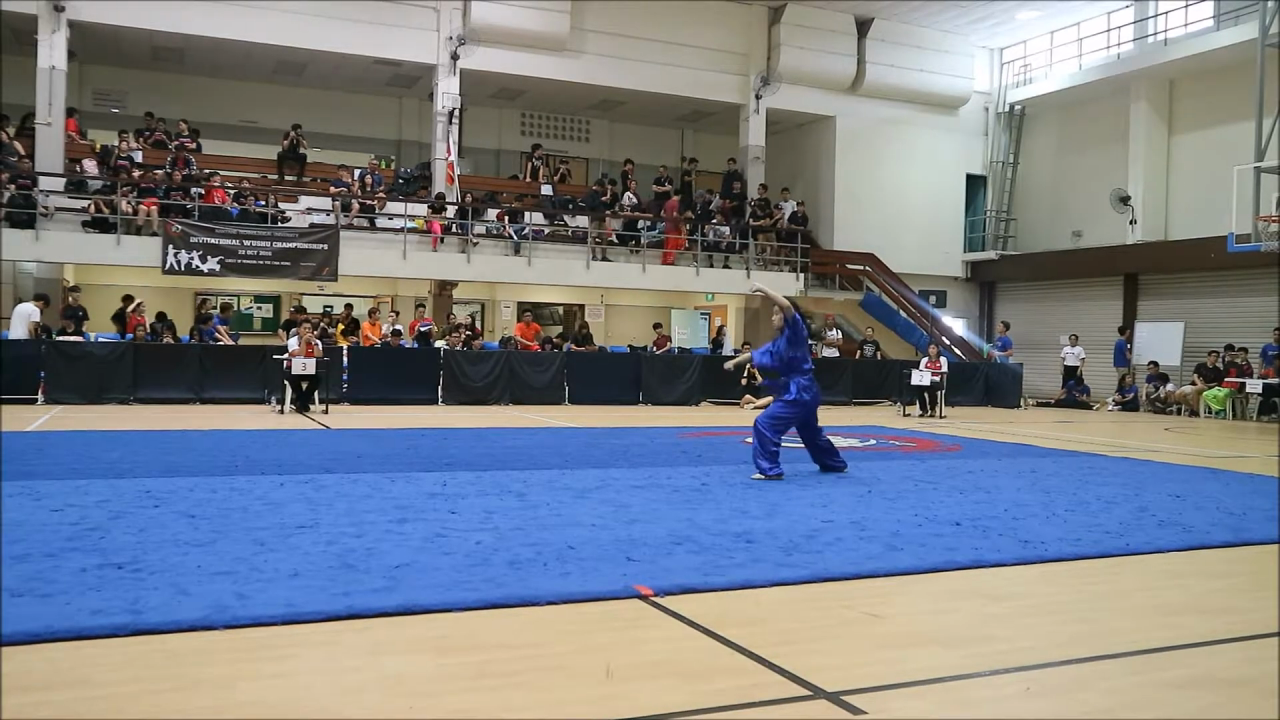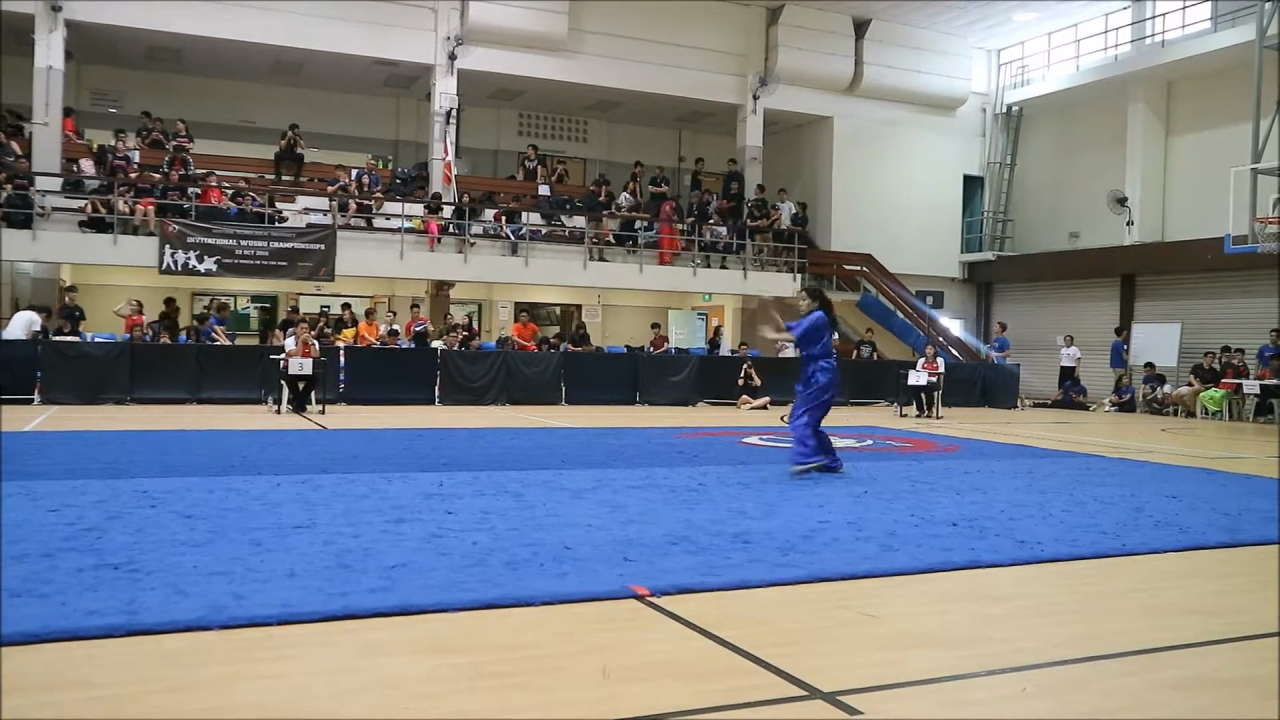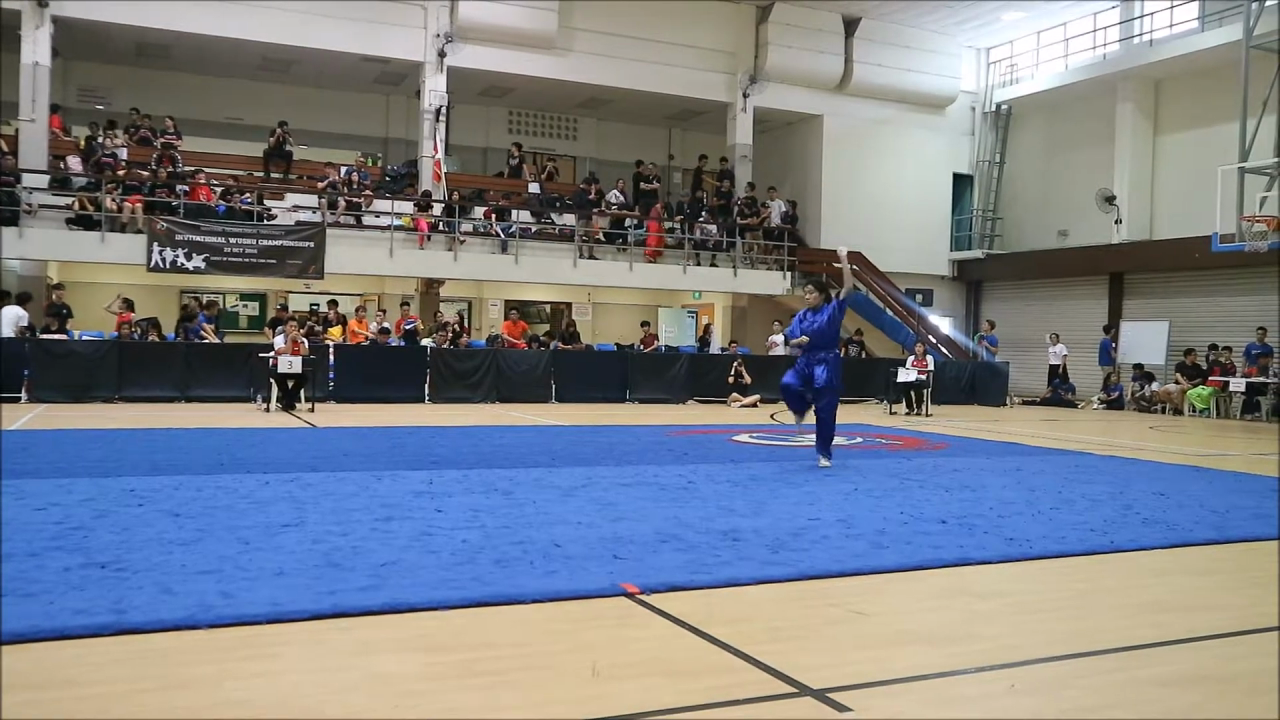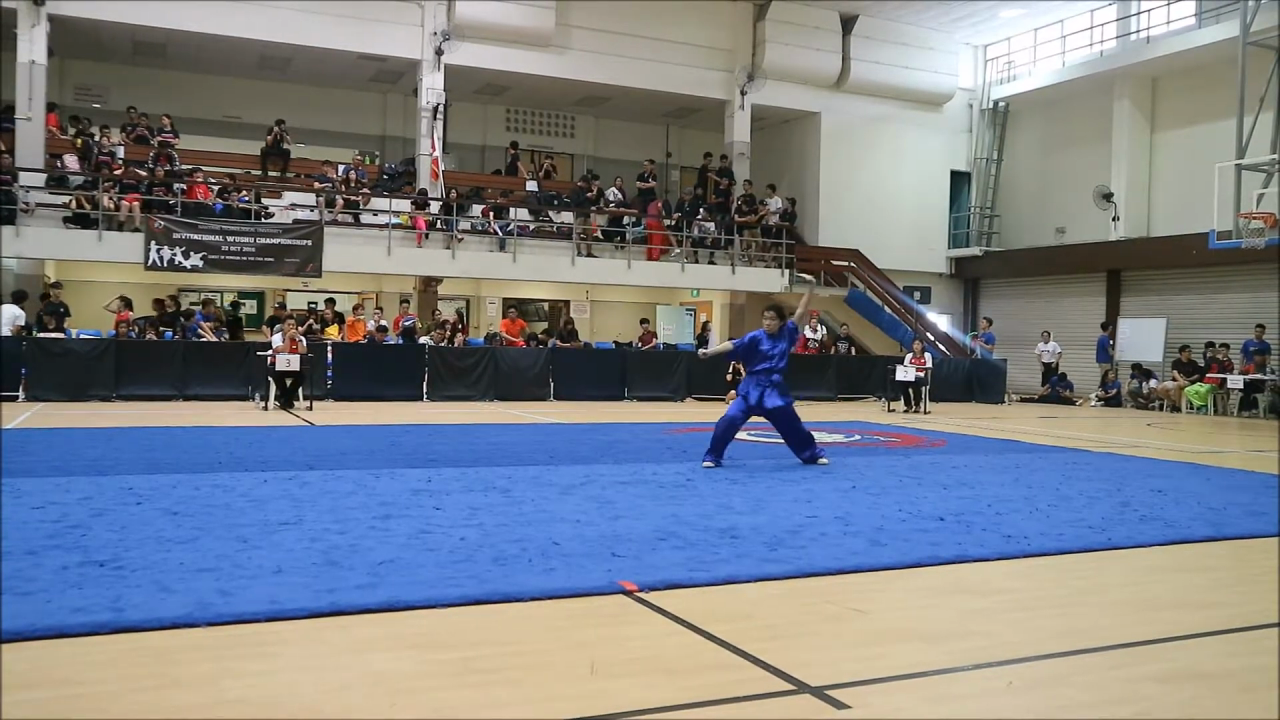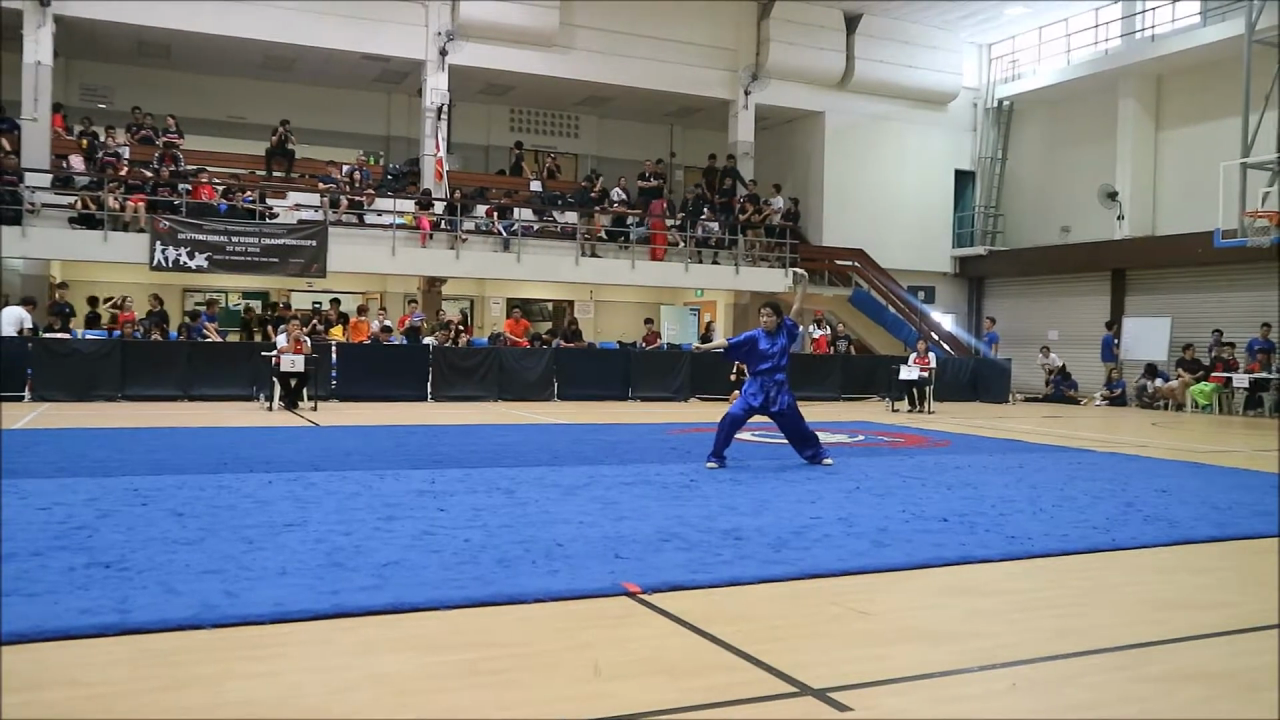
dt=0.7s
person 1, frame 1
left shoulder: (796, 333)
right shoulder: (778, 342)
left elbow: (787, 306)
right elbow: (756, 355)
left wrist: (761, 290)
right wrist: (734, 362)
left hip: (800, 393)
right hip: (798, 393)
left knee: (765, 424)
right knee: (811, 434)
left ankle: (770, 470)
right ankle: (836, 464)
person 1, frame 2
left shoulder: (817, 318)
right shoulder: (810, 320)
left elbow: (794, 337)
right elbow: (787, 328)
left wrist: (772, 336)
left hip: (820, 376)
right hip: (819, 375)
left knee: (800, 418)
right knee: (810, 422)
left ankle: (808, 458)
right ankle: (830, 462)
person 1, frame 3
left shoulder: (832, 311)
right shoulder: (802, 317)
left elbow: (848, 286)
right elbow: (791, 341)
left wrist: (843, 260)
right wrist: (799, 341)
left hip: (827, 365)
right hip: (806, 362)
left knee: (825, 413)
right knee: (788, 384)
left ankle: (824, 454)
right ankle: (801, 408)
person 1, frame 4
left shoulder: (787, 334)
right shoulder: (756, 337)
left elbow: (801, 312)
right elbow: (734, 345)
left wrist: (810, 287)
right wrist: (710, 352)
left hip: (775, 390)
right hip: (752, 389)
left knee: (793, 426)
right knee: (730, 419)
left ankle: (813, 454)
right ankle: (712, 456)
person 1, frame 5
left shoulder: (786, 332)
right shoulder: (754, 336)
left elbow: (797, 307)
right elbow: (729, 343)
left wrist: (803, 282)
right wrist: (704, 347)
left hip: (779, 389)
right hip: (755, 388)
left knee: (797, 426)
right knee: (732, 417)
left ankle: (818, 454)
right ankle: (716, 457)
